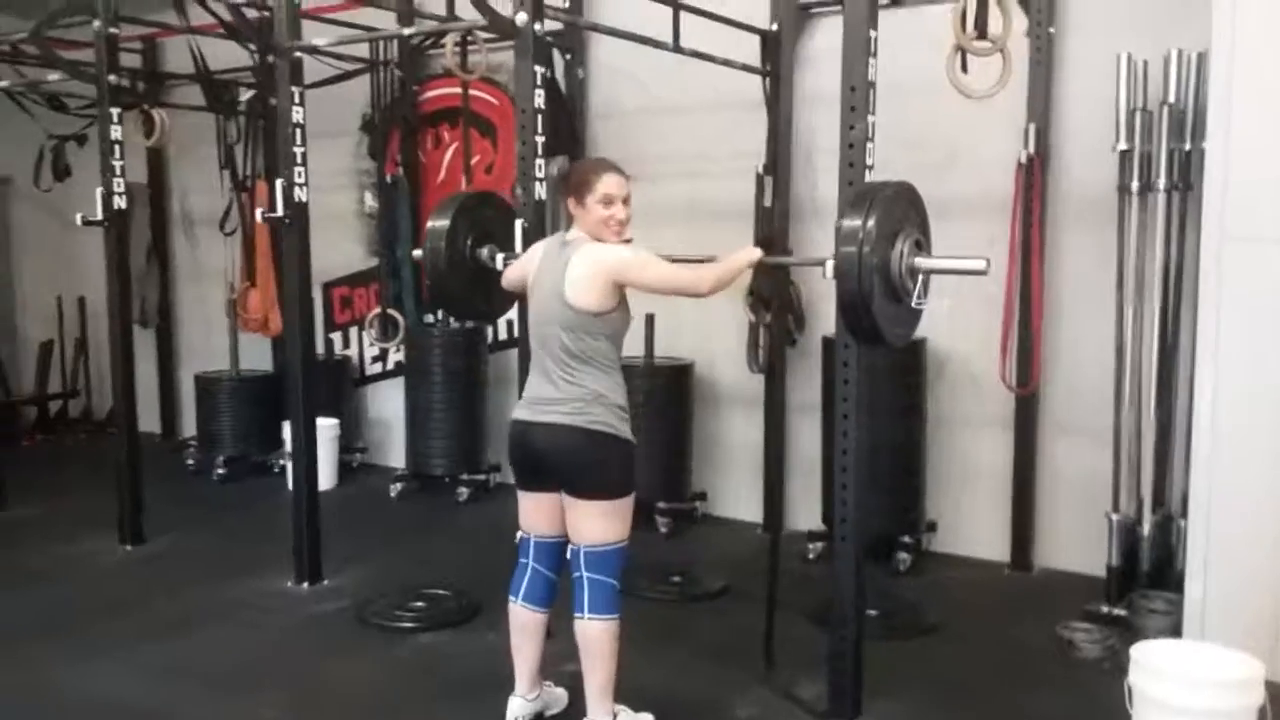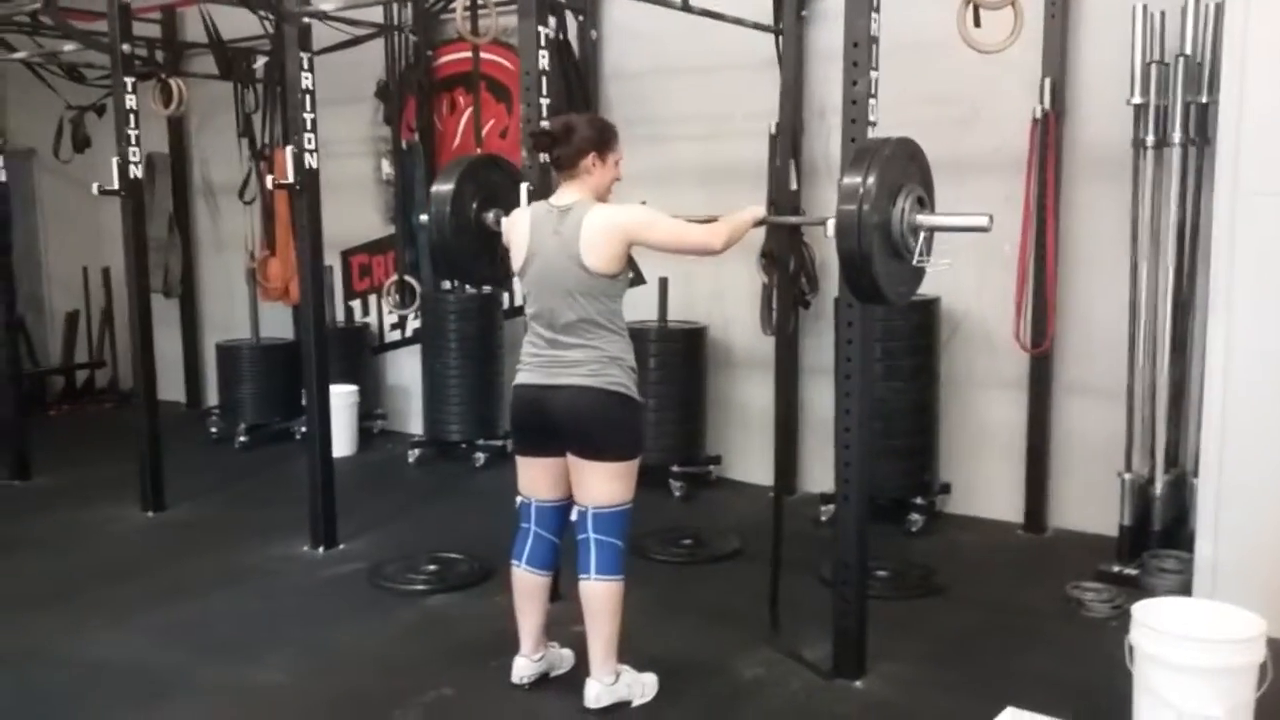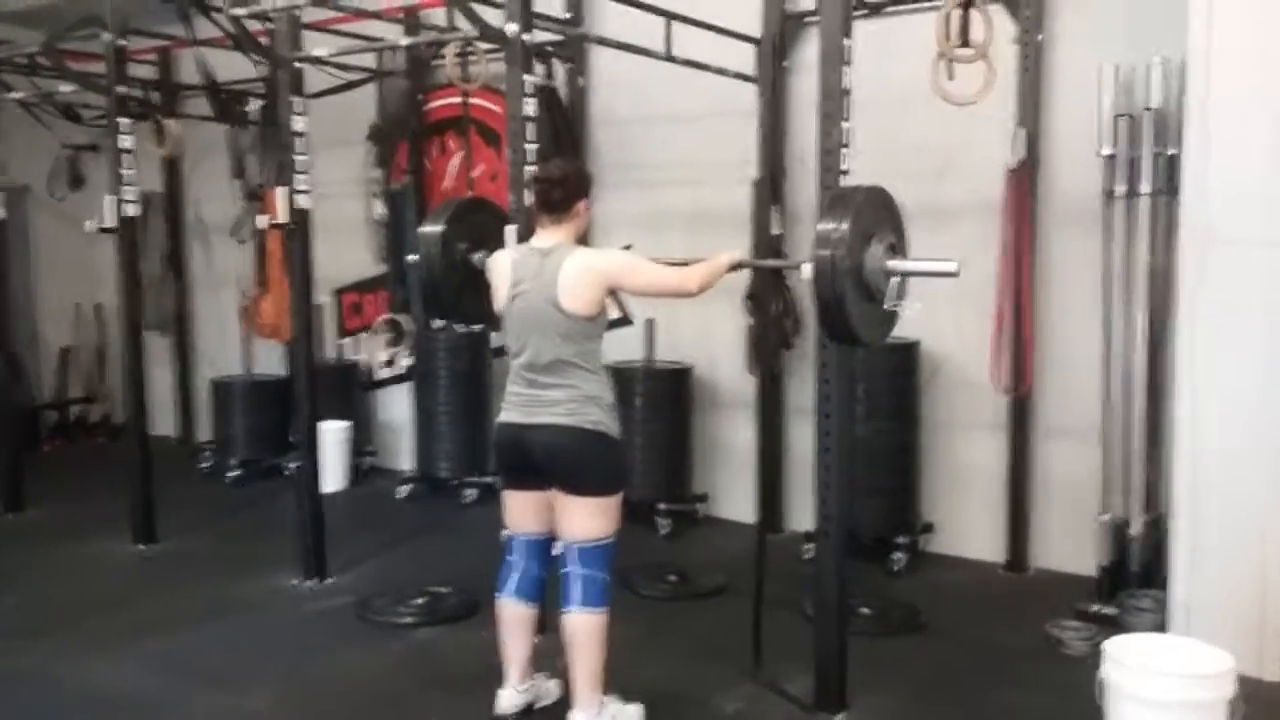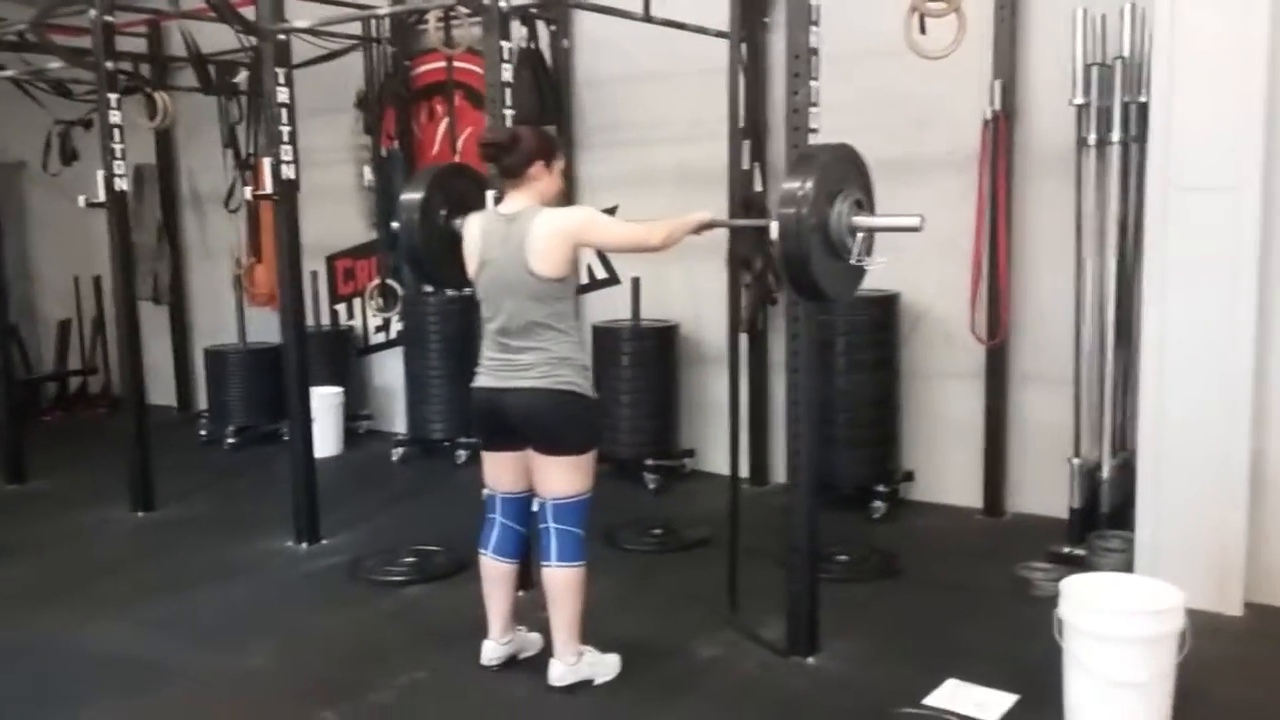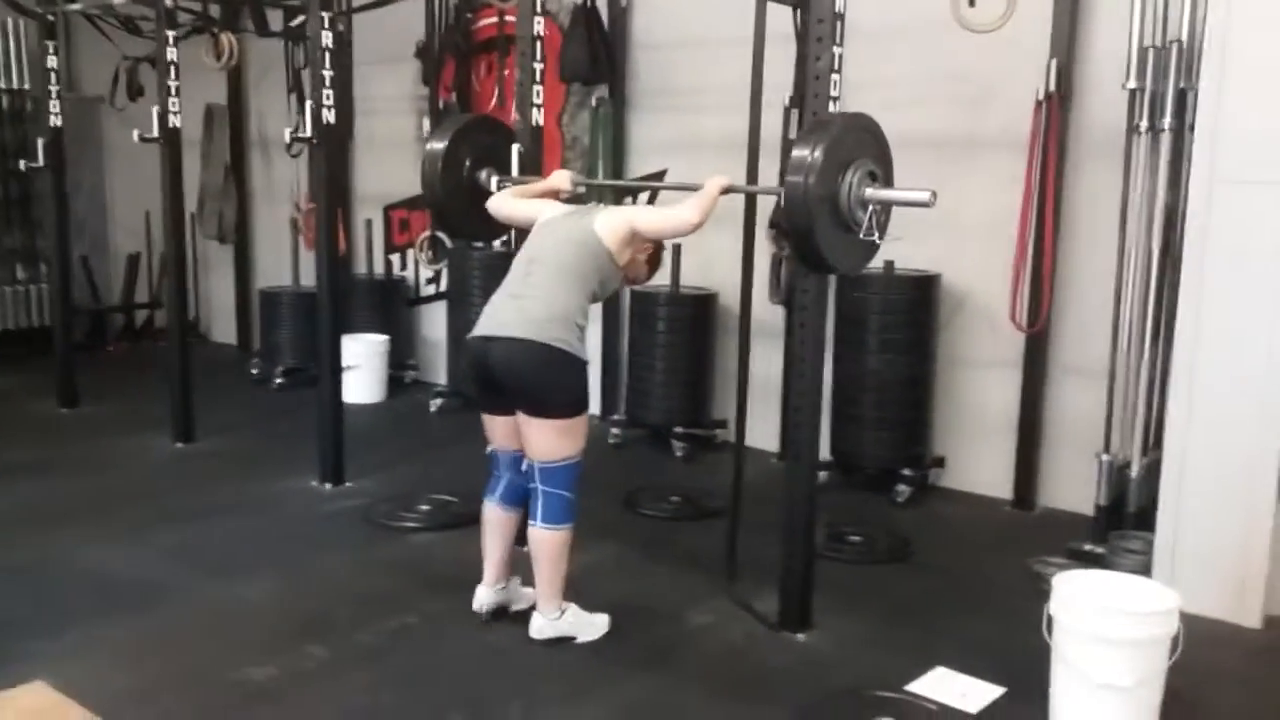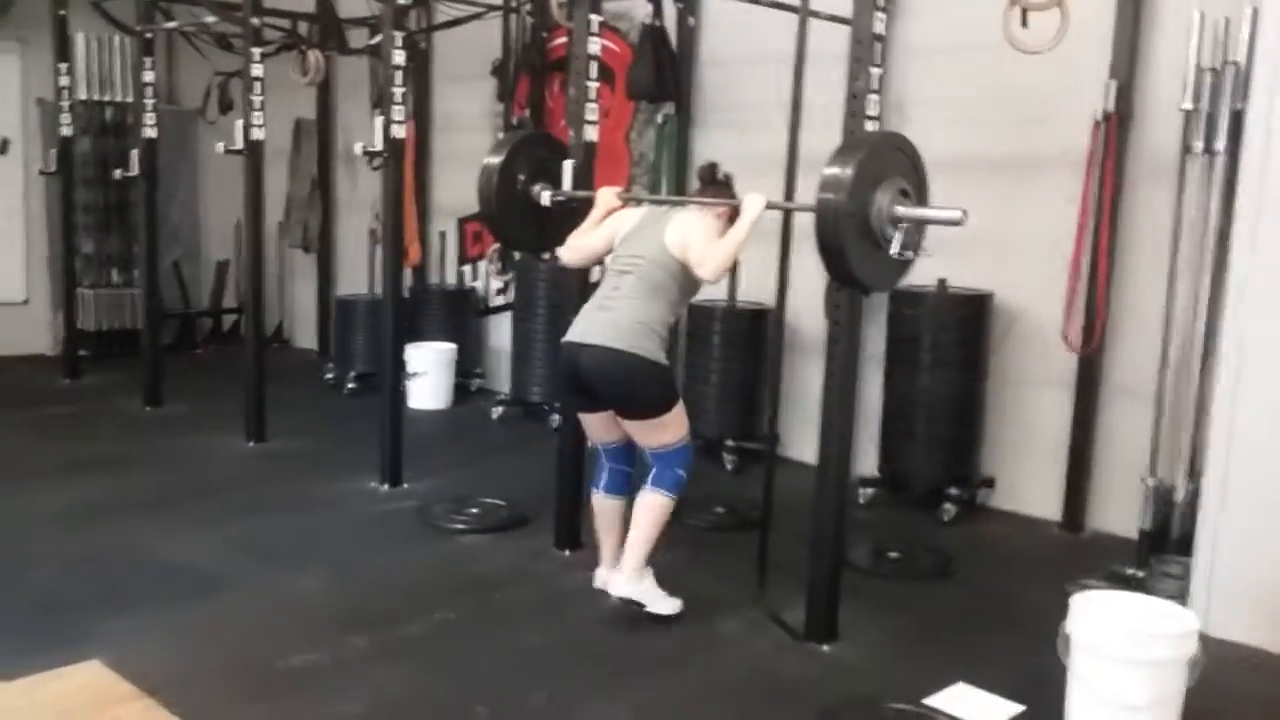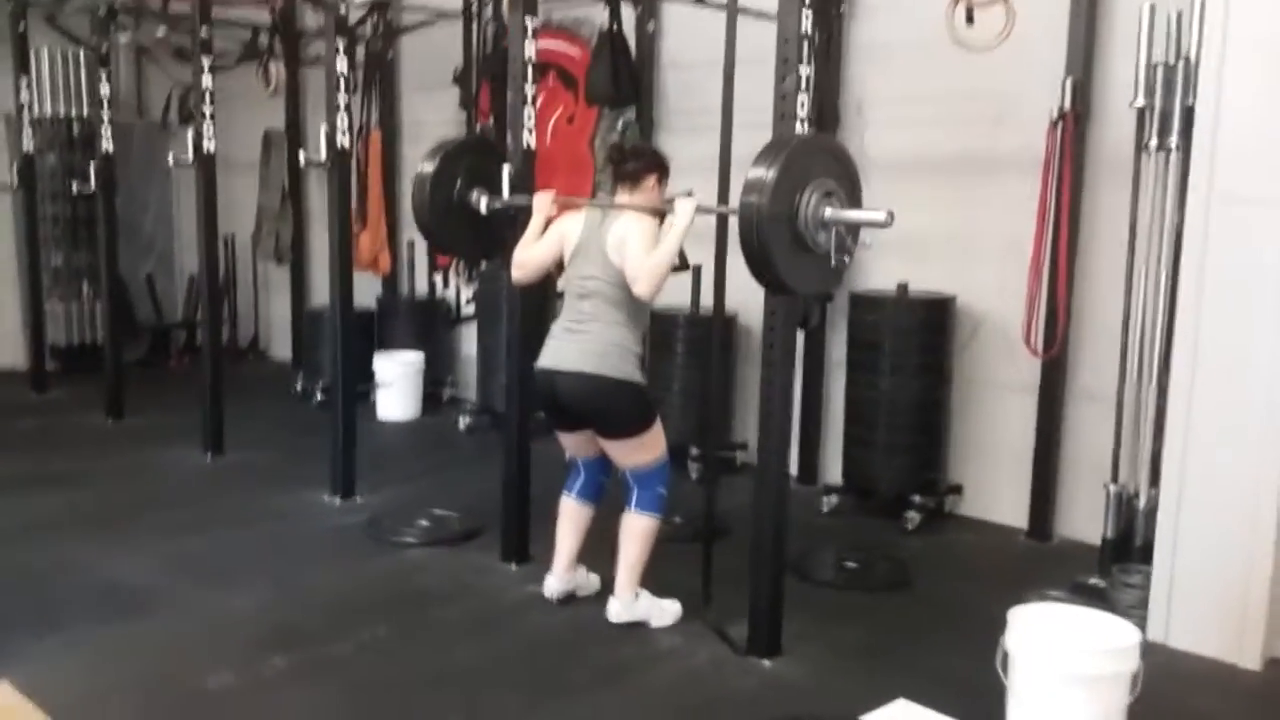
dt=0.7s
person 1, frame 1
left shoulder: (542, 254)
right shoulder: (609, 261)
left elbow: (507, 279)
right elbow: (701, 282)
right wrist: (745, 258)
left hip: (530, 430)
right hip: (588, 437)
left knee: (536, 562)
right knee: (597, 575)
person 1, frame 2
left shoulder: (521, 223)
right shoulder: (615, 221)
right elbow: (712, 239)
right wrist: (749, 215)
left hip: (533, 394)
right hip: (598, 399)
left knee: (537, 525)
right knee: (602, 536)
left ankle: (530, 654)
right ankle: (605, 679)
person 1, frame 3
left shoulder: (502, 264)
right shoulder: (595, 266)
right elbow: (688, 282)
right wrist: (727, 260)
left hip: (515, 431)
right hip: (579, 436)
left knee: (523, 558)
right knee: (585, 570)
person 1, frame 4
left shoulder: (474, 228)
right shoulder: (561, 224)
right elbow: (653, 238)
right wrist: (694, 221)
left hip: (492, 394)
right hip: (554, 397)
left knee: (503, 516)
right knee: (563, 525)
left ankle: (499, 638)
right ankle: (568, 659)
person 1, frame 5
left shoulder: (556, 212)
right shoulder: (626, 223)
left elbow: (497, 202)
right elbow: (688, 218)
left wrist: (549, 184)
right wrist: (713, 189)
left hip: (485, 342)
right hip: (542, 351)
left knee: (510, 472)
right knee: (553, 484)
left ankle: (492, 586)
right ankle: (551, 614)
person 1, frame 6
left shoulder: (632, 214)
right shoulder: (699, 224)
left elbow: (571, 255)
right elbow: (709, 268)
left wrist: (600, 209)
right wrist: (748, 219)
left hip: (577, 348)
right hip: (628, 357)
left knee: (613, 461)
right knee: (672, 464)
left ankle: (610, 567)
right ankle: (630, 573)
person 1, frame 7
left shoulder: (572, 220)
right shoulder: (639, 225)
left elbow: (520, 270)
right elbow: (644, 285)
left wrist: (539, 215)
right wrist: (679, 225)
left hip: (552, 370)
right hip: (604, 377)
left knee: (587, 468)
right knee: (649, 481)
left ankle: (561, 575)
right ankle: (627, 599)
